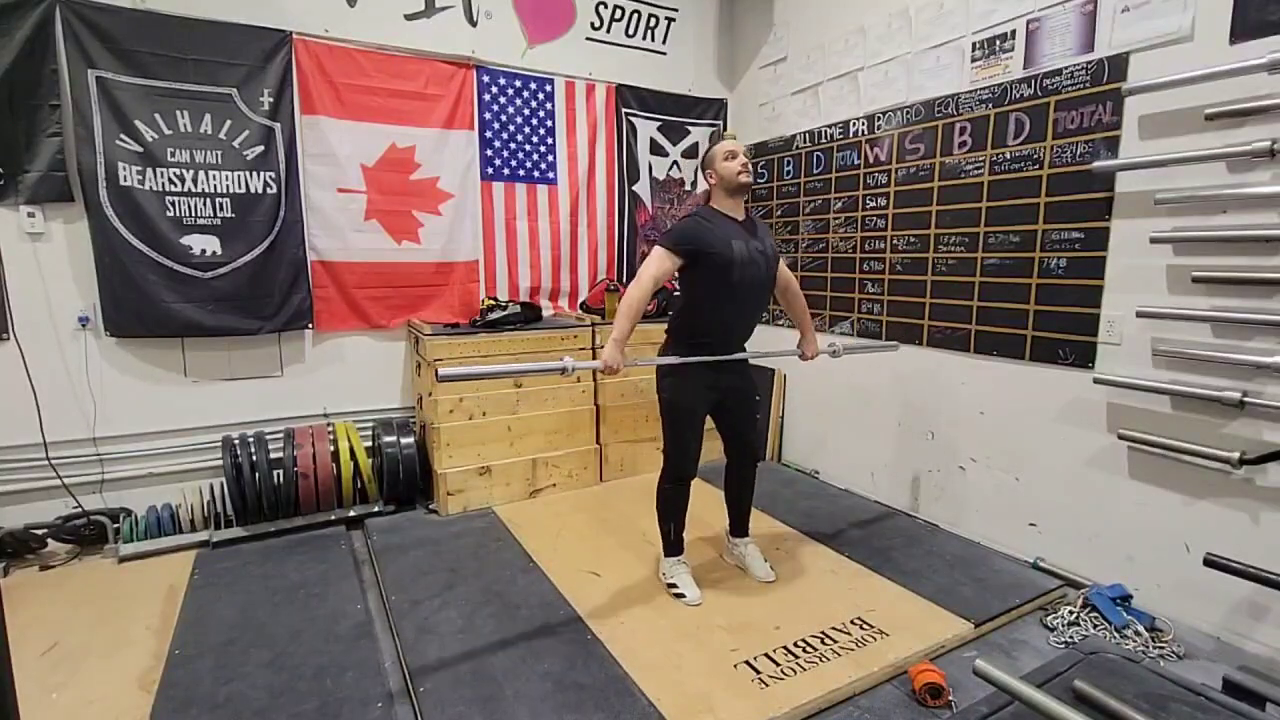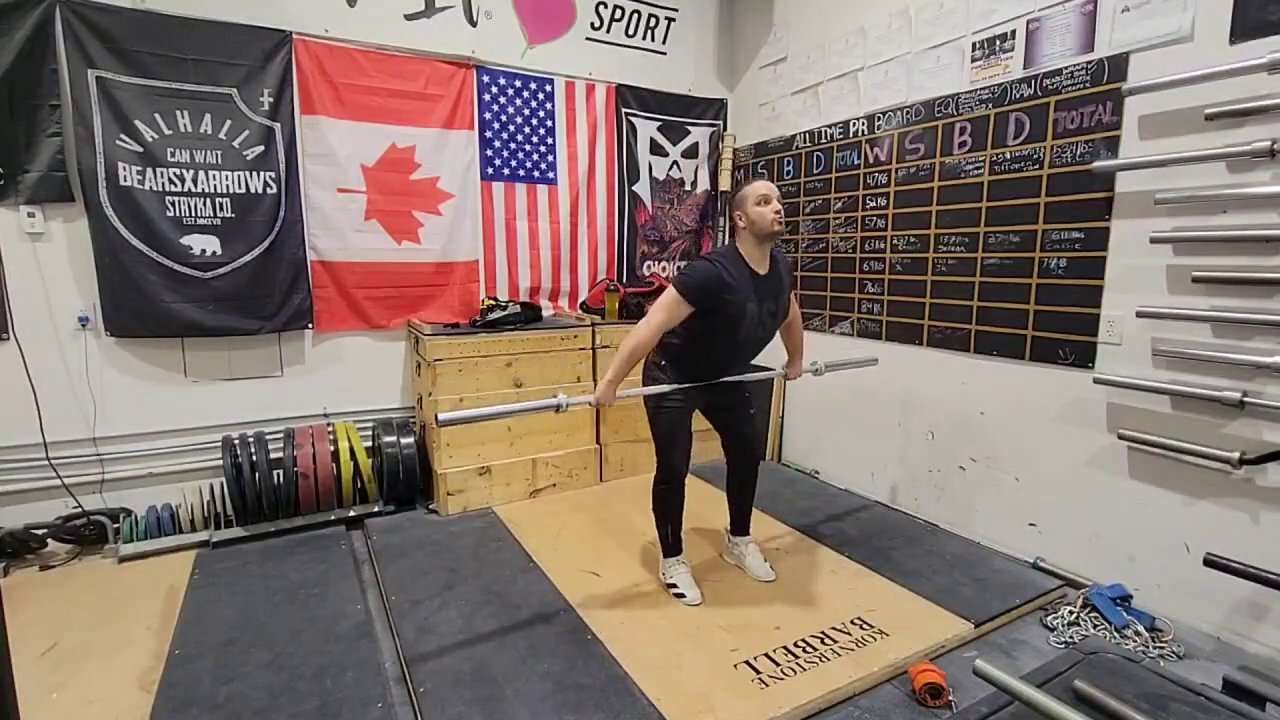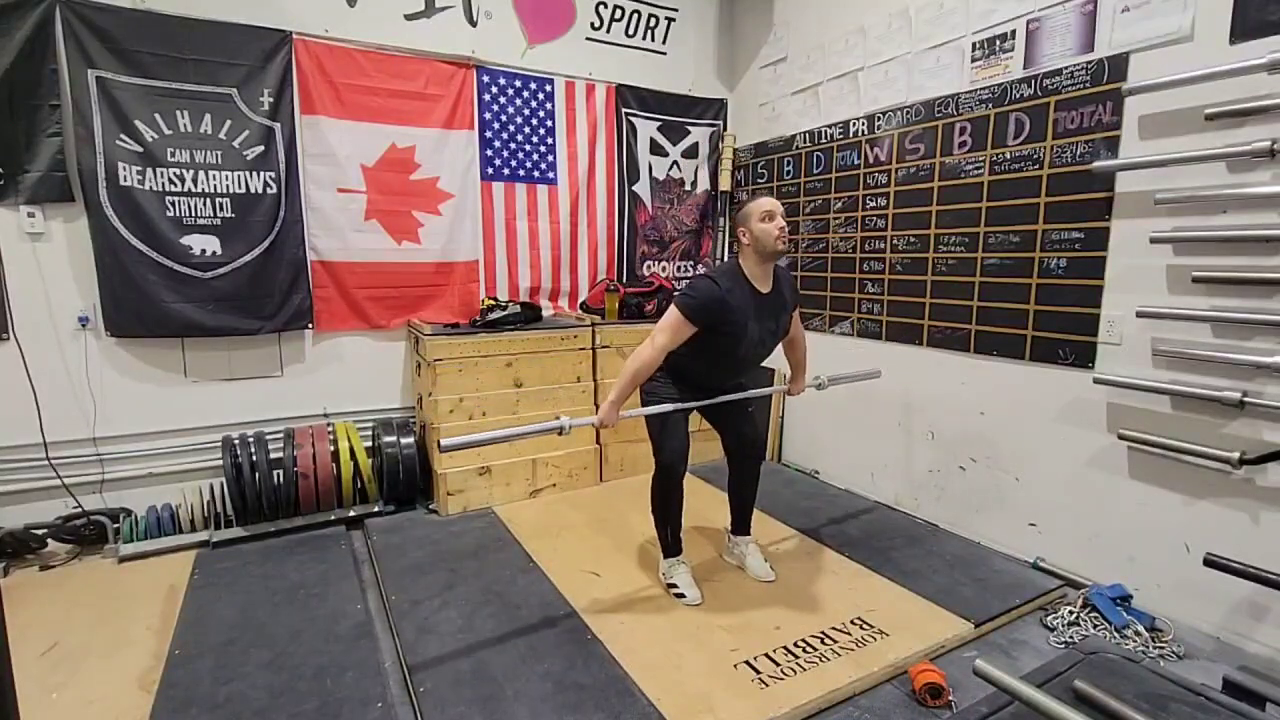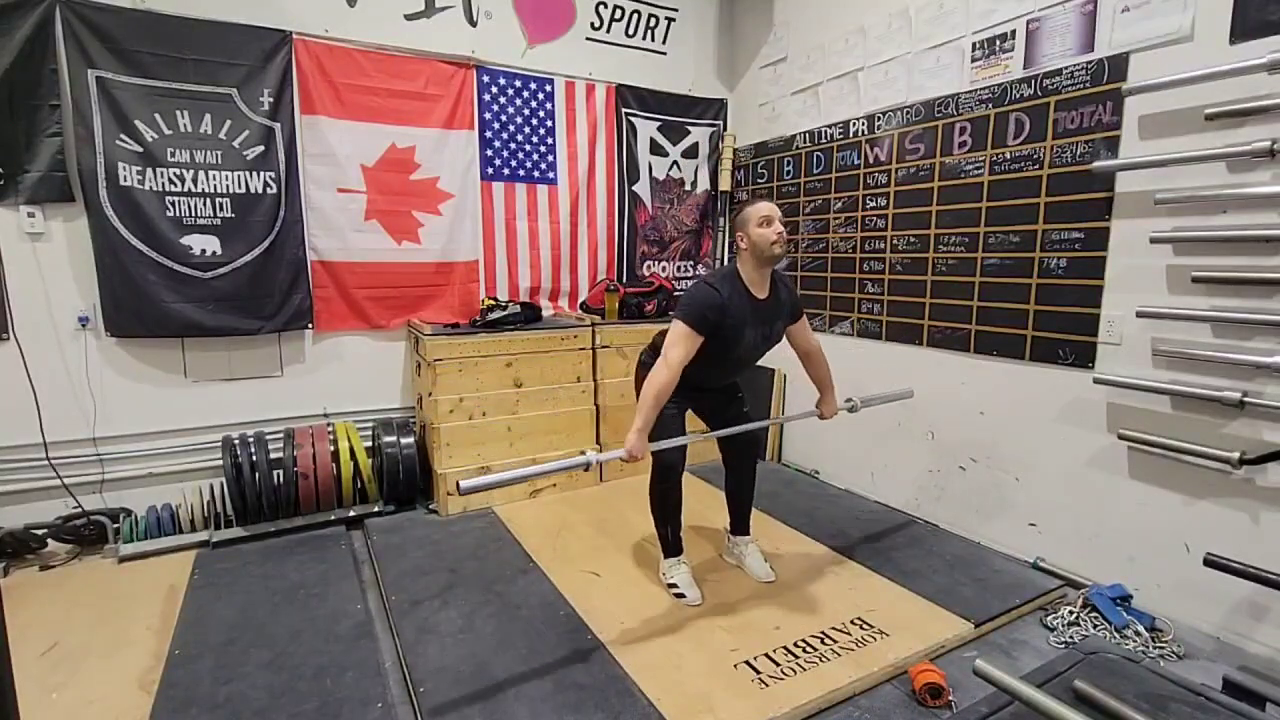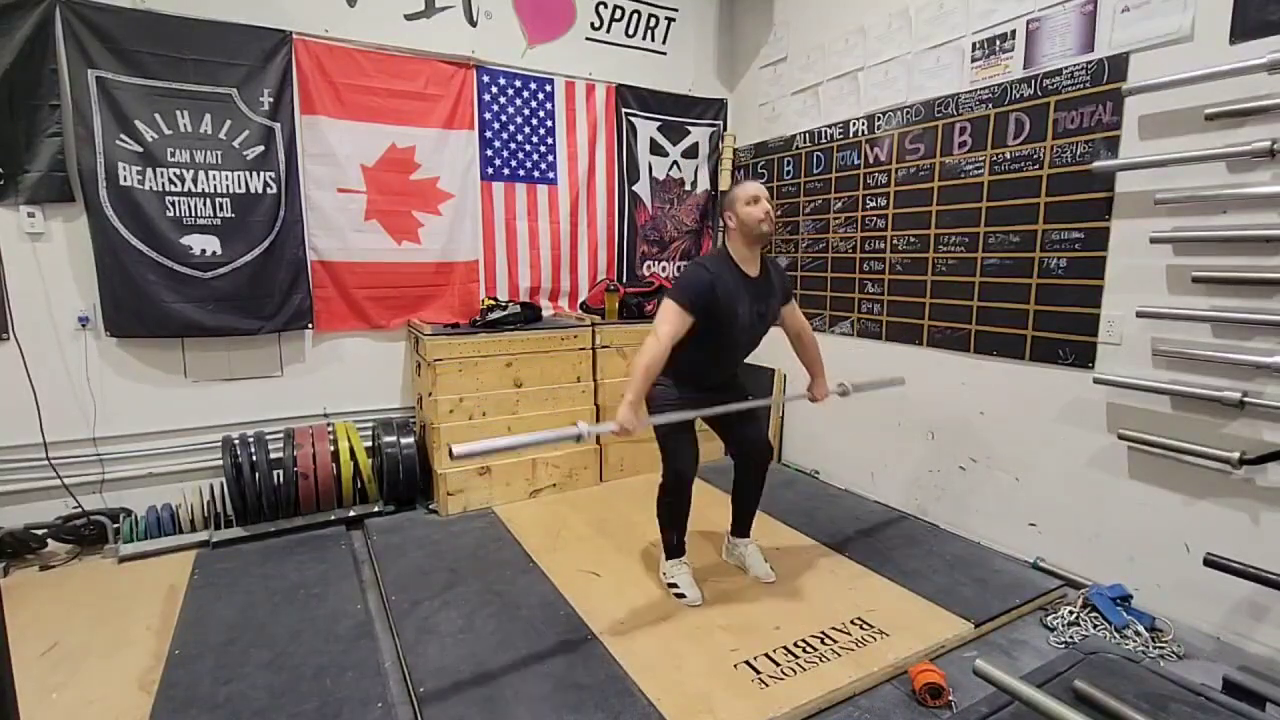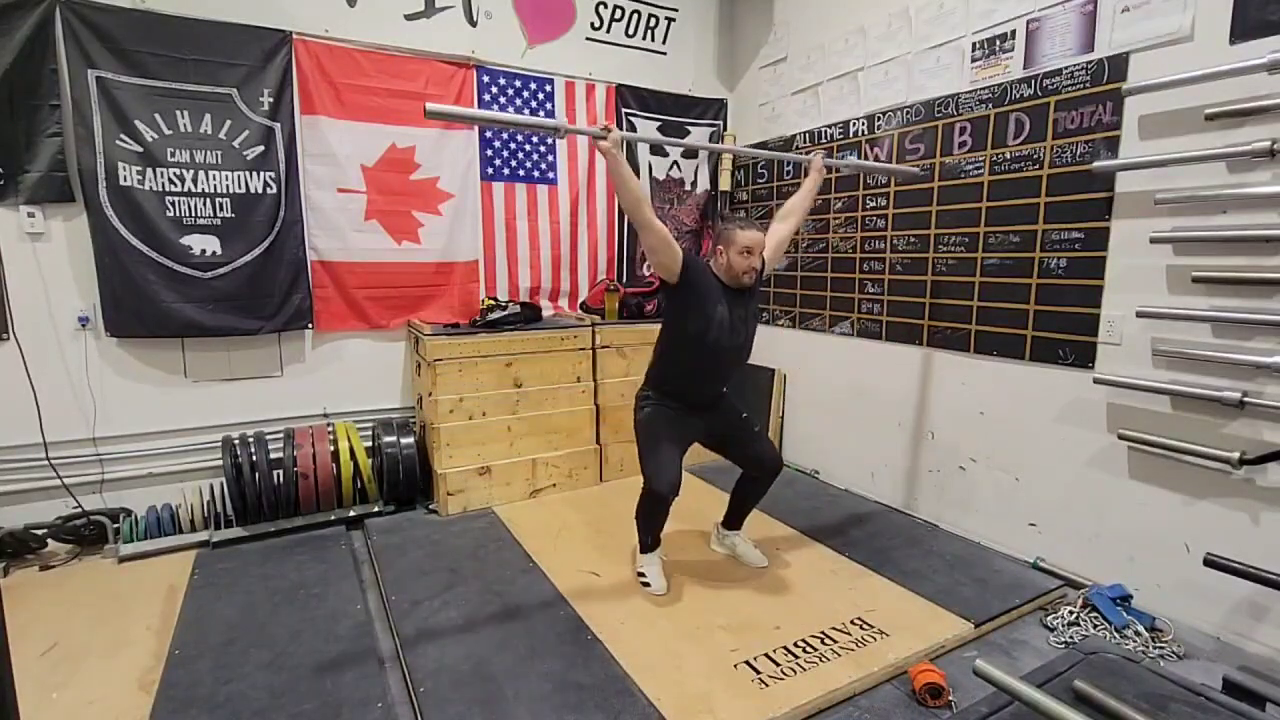
dt=0.5s
person 1, frame 1
left shoulder: (760, 232)
right shoulder: (695, 229)
left elbow: (787, 285)
right elbow: (644, 283)
left wrist: (808, 335)
right wrist: (616, 344)
left hip: (733, 365)
right hip: (686, 368)
left knee: (746, 453)
right knee: (681, 466)
left ankle: (738, 541)
right ankle: (673, 560)
person 1, frame 2
left shoulder: (781, 268)
right shoulder: (712, 272)
left elbow: (790, 316)
right elbow: (653, 325)
left wrist: (796, 361)
right wrist: (610, 382)
left hip: (725, 376)
right hip: (674, 375)
left knee: (748, 451)
right knee: (674, 466)
left ankle: (739, 541)
right ankle: (672, 561)
person 1, frame 3
left shoulder: (785, 285)
right shoulder: (715, 290)
left elbow: (794, 335)
right elbow: (656, 345)
left wrist: (798, 377)
right wrist: (613, 402)
left hip: (724, 382)
right hip: (672, 380)
left knee: (750, 448)
right knee: (672, 462)
left ankle: (739, 541)
right ankle: (672, 560)
person 1, frame 4
left shoulder: (783, 294)
right shoulder: (711, 295)
left elbow: (808, 347)
right elbow: (671, 362)
left wrist: (828, 395)
right wrist: (639, 432)
left hip: (718, 381)
right hip: (667, 378)
left knee: (745, 449)
right knee: (670, 462)
left ankle: (738, 540)
right ankle: (673, 560)
person 1, frame 5
left shoulder: (775, 275)
right shoulder: (705, 276)
left elbow: (801, 331)
right elbow: (661, 337)
left wrist: (818, 378)
right wrist: (631, 406)
left hip: (726, 377)
right hip: (678, 380)
left knee: (756, 452)
right knee: (681, 466)
left ankle: (739, 541)
right ankle: (674, 561)
person 1, frame 6
left shoulder: (751, 278)
right shoulder: (687, 276)
left elbow: (785, 223)
right elbow: (645, 221)
left wrist: (814, 175)
right wrist: (613, 157)
left hip: (714, 404)
right hip: (664, 407)
left knee: (766, 461)
right knee: (662, 485)
left ankle: (728, 533)
right ankle: (647, 554)
